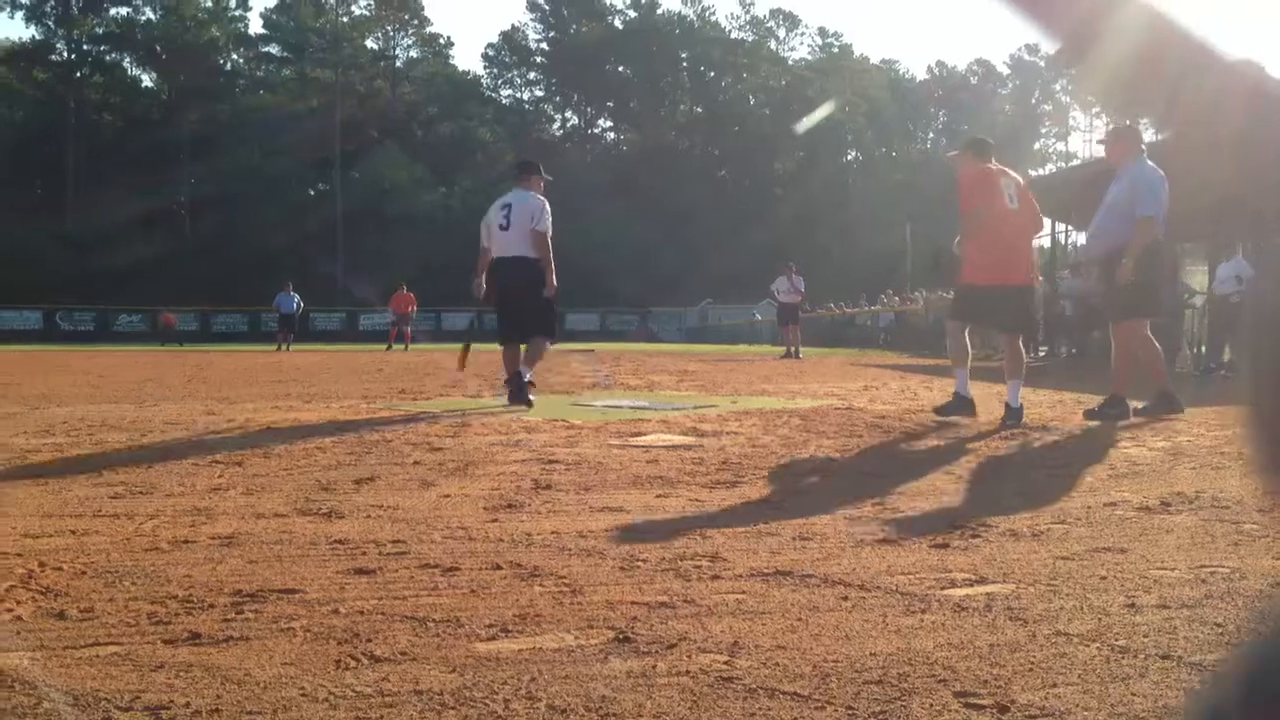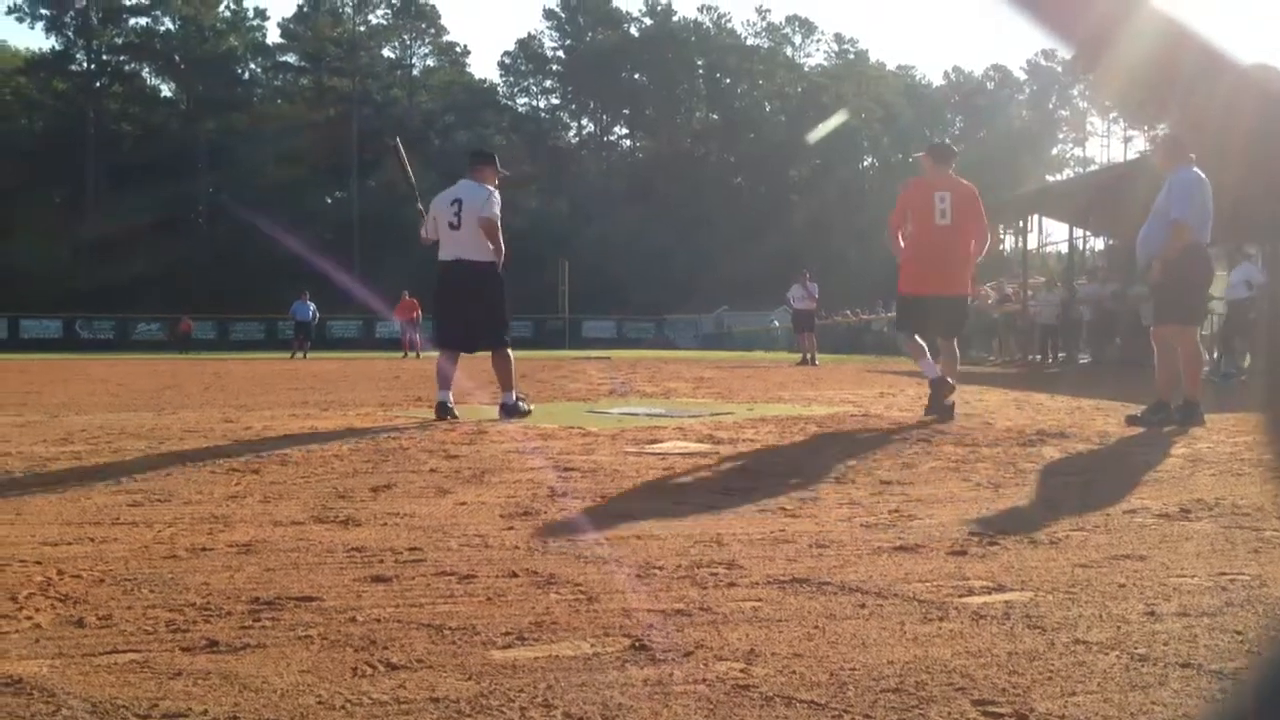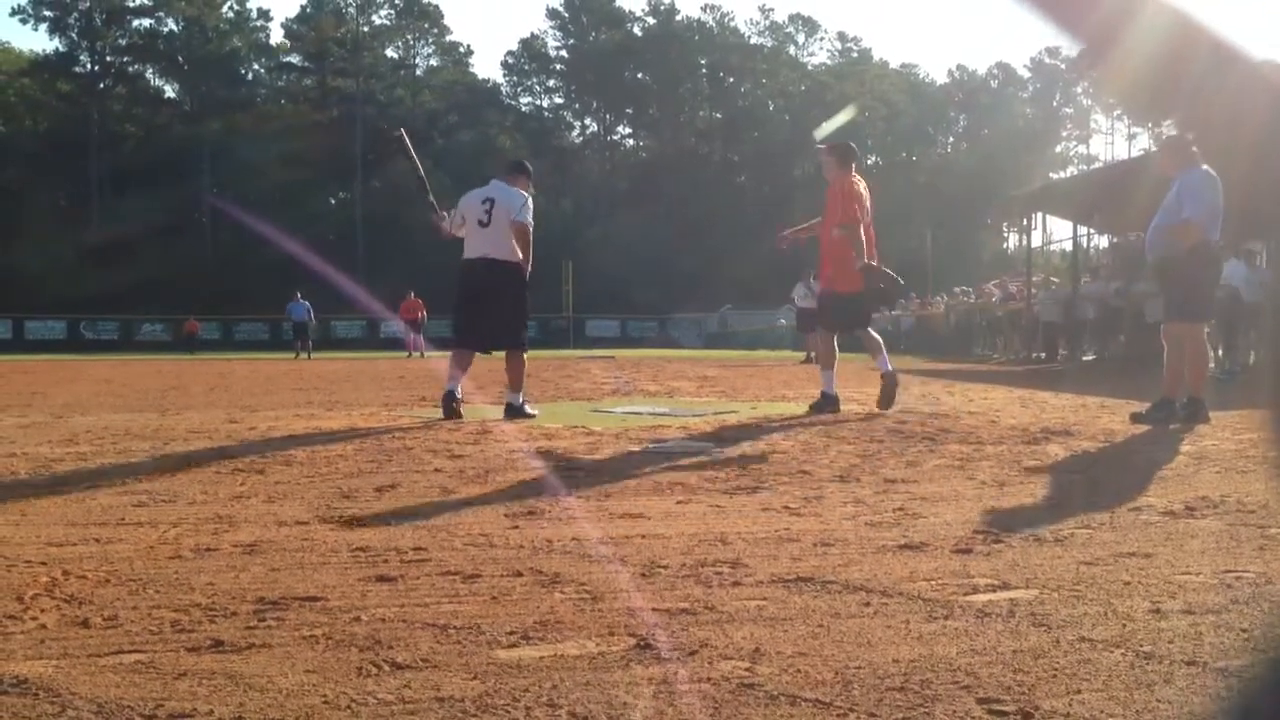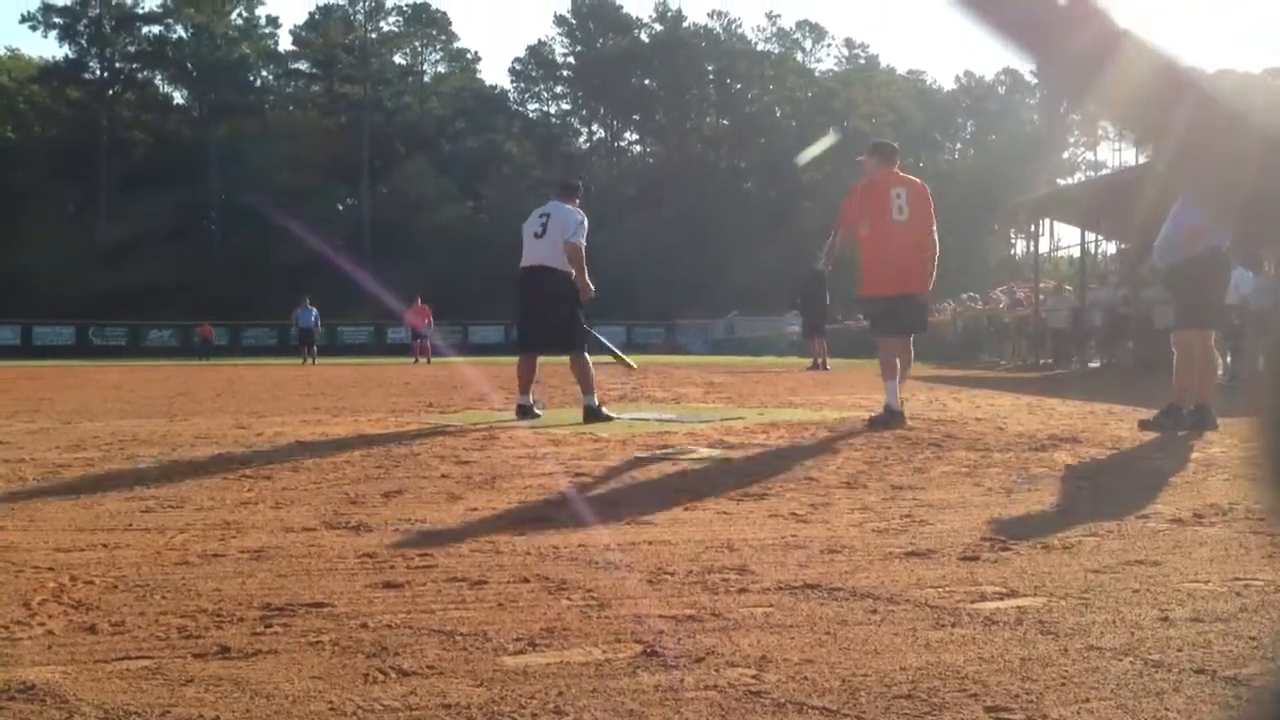
dt=1s
person 1, frame 1
left shoulder: (972, 174)
right shoulder: (1014, 179)
left elbow: (975, 216)
right elbow: (1036, 223)
left wrist: (962, 241)
left hip: (985, 269)
right hip: (1020, 270)
left knee: (956, 325)
right knee: (1011, 338)
left ankle: (962, 397)
right ankle: (1013, 406)
person 1, frame 2
left shoulder: (913, 187)
right shoulder: (968, 191)
left elbow: (894, 230)
right elbow: (982, 235)
left wrist: (902, 257)
right wrist: (969, 263)
left hip: (918, 278)
right hip: (955, 280)
left knee: (908, 333)
right knee: (947, 340)
left ankle: (938, 380)
right ankle: (944, 403)
person 1, frame 3
left shoulder: (842, 186)
right shoulder: (857, 184)
left elbow: (851, 228)
left wrist: (861, 260)
right wrist: (795, 233)
left hip: (842, 275)
right hip: (858, 275)
left knee: (826, 333)
right knee: (862, 328)
left ankle: (829, 396)
right ankle: (887, 373)
person 1, frame 4
left shoulder: (865, 187)
right shoulder: (918, 187)
left elbow: (845, 230)
right elbow: (930, 234)
left wrist: (826, 262)
right wrist: (929, 273)
left hip: (880, 279)
right hip: (913, 278)
left knee: (886, 341)
right knee: (904, 341)
left ankle: (893, 408)
right ankle: (894, 400)
person 2, frame 1
left shoulder: (1145, 175)
right shoulder: (1125, 176)
left elbow: (1148, 223)
left wrist: (1129, 261)
right wrist: (1102, 264)
left hip: (1134, 263)
right hip: (1116, 262)
left knee: (1124, 332)
right knee: (1136, 333)
left ankle: (1117, 401)
right ankle: (1166, 396)
person 2, frame 2
left shoulder: (1185, 179)
right shoulder: (1180, 180)
left elbow: (1182, 227)
left wrist: (1159, 262)
right wrist: (1159, 264)
left hip: (1181, 266)
right hip: (1175, 268)
left knee: (1180, 336)
right knee: (1166, 337)
left ankle: (1185, 407)
right ankle: (1168, 405)
person 2, frame 3
left shoulder: (1197, 177)
right shoulder: (1186, 180)
left elbow: (1192, 226)
left wrist: (1150, 242)
right wrist: (1148, 241)
left hip: (1191, 263)
right hip: (1179, 265)
left knee: (1189, 332)
right knee: (1173, 334)
left ankle: (1194, 404)
right ankle: (1169, 402)
person 2, frame 4
right shoulder: (1192, 192)
left elbow: (1198, 232)
left wrist: (1158, 257)
right wrist: (1161, 256)
left hip: (1201, 268)
right hip: (1190, 269)
left knee: (1194, 340)
right knee: (1185, 342)
left ankle: (1196, 411)
right ankle: (1191, 410)
person 3, frame 1
left shoulder: (495, 207)
right shoulder: (537, 202)
left elbow: (486, 248)
right elbow: (541, 239)
left wrist: (479, 279)
right wrist: (550, 275)
left hip: (499, 270)
right hip: (527, 269)
left knee: (511, 335)
right knee: (543, 330)
left ankle: (516, 387)
right ankle: (521, 377)
person 3, frame 2
left shoulder: (440, 198)
right shoulder: (487, 194)
left elbow: (427, 238)
right elbow: (487, 222)
left wrist: (426, 223)
right wrist: (499, 249)
left hip: (449, 274)
right hip: (482, 273)
left knee: (448, 343)
right knee: (499, 341)
left ankle: (444, 400)
right ankle: (509, 401)
person 3, frame 3
left shoulder: (469, 197)
right shoulder: (519, 198)
left elbow: (449, 230)
right elbow: (521, 229)
left wrist: (442, 220)
right wrist: (526, 262)
left hip: (472, 272)
right hip: (506, 272)
left knee: (465, 340)
right knee: (515, 343)
left ankle: (452, 391)
right ankle: (515, 402)
person 3, frame 4
left shoulder: (533, 217)
right shoulder: (575, 216)
right elbow: (573, 247)
right wrist: (584, 282)
left hip: (528, 277)
right hip: (558, 280)
left knee: (528, 346)
right knee: (576, 346)
left ankle: (524, 403)
right ankle: (591, 405)
